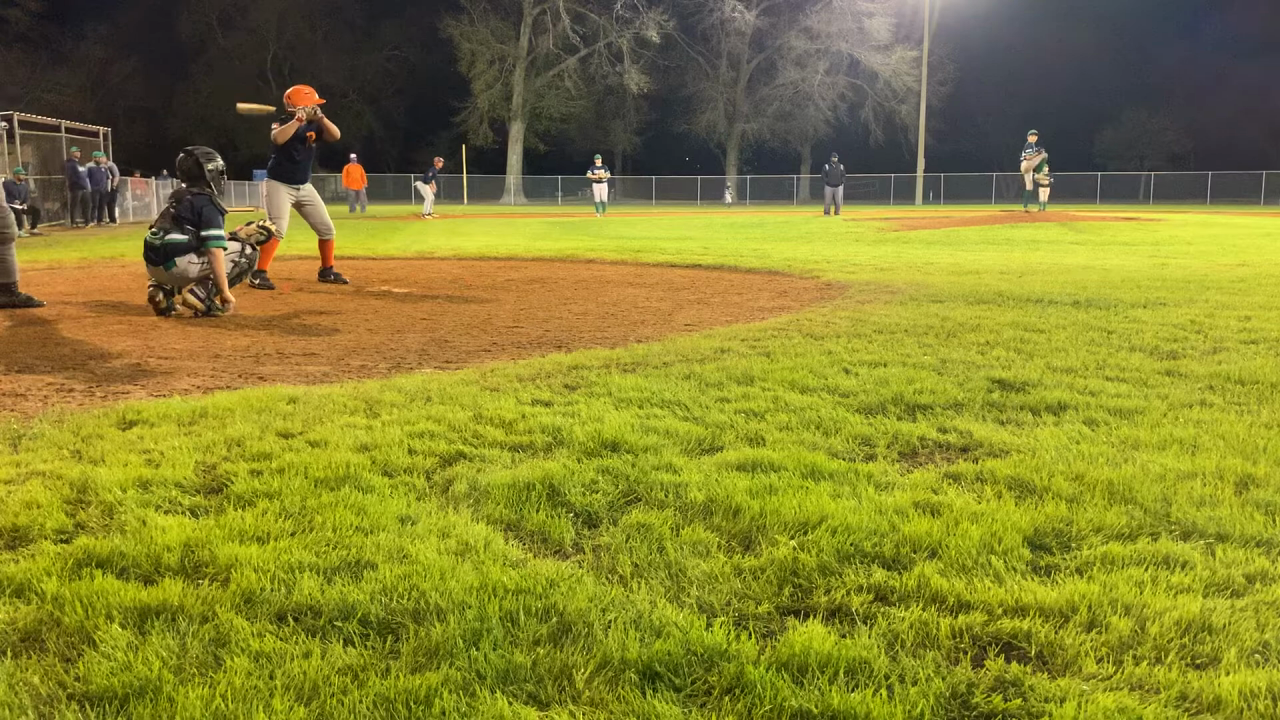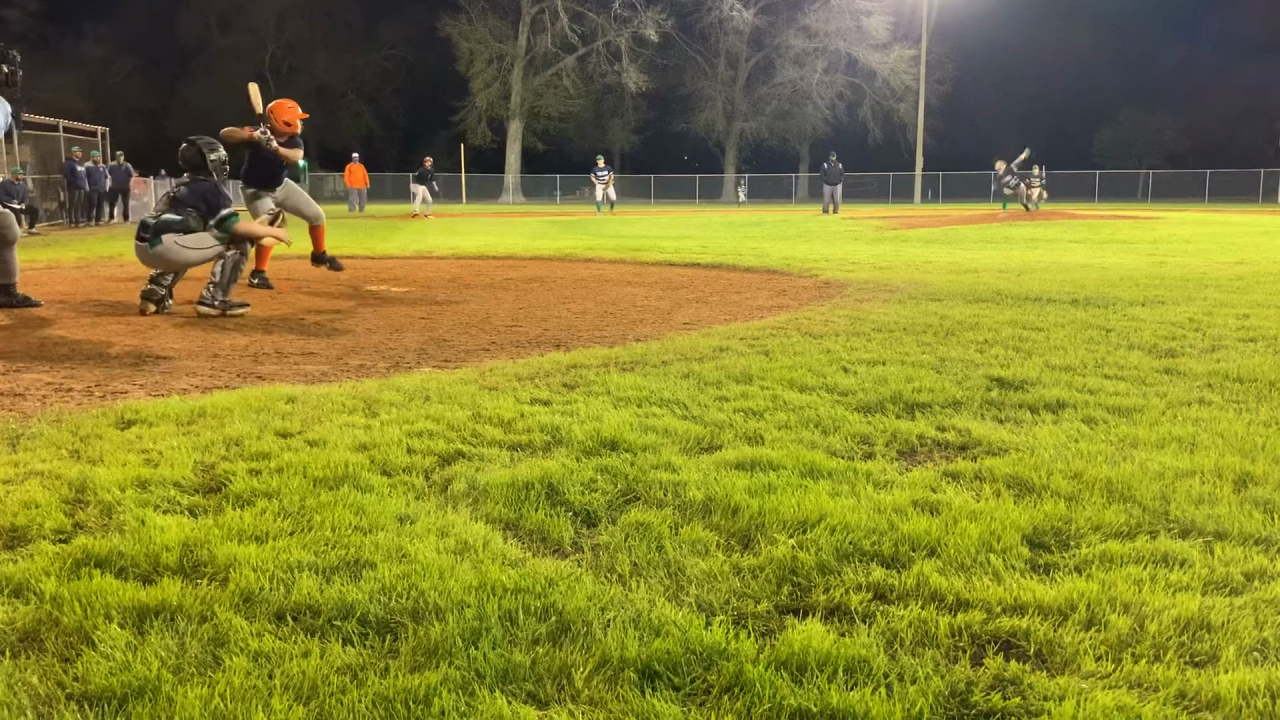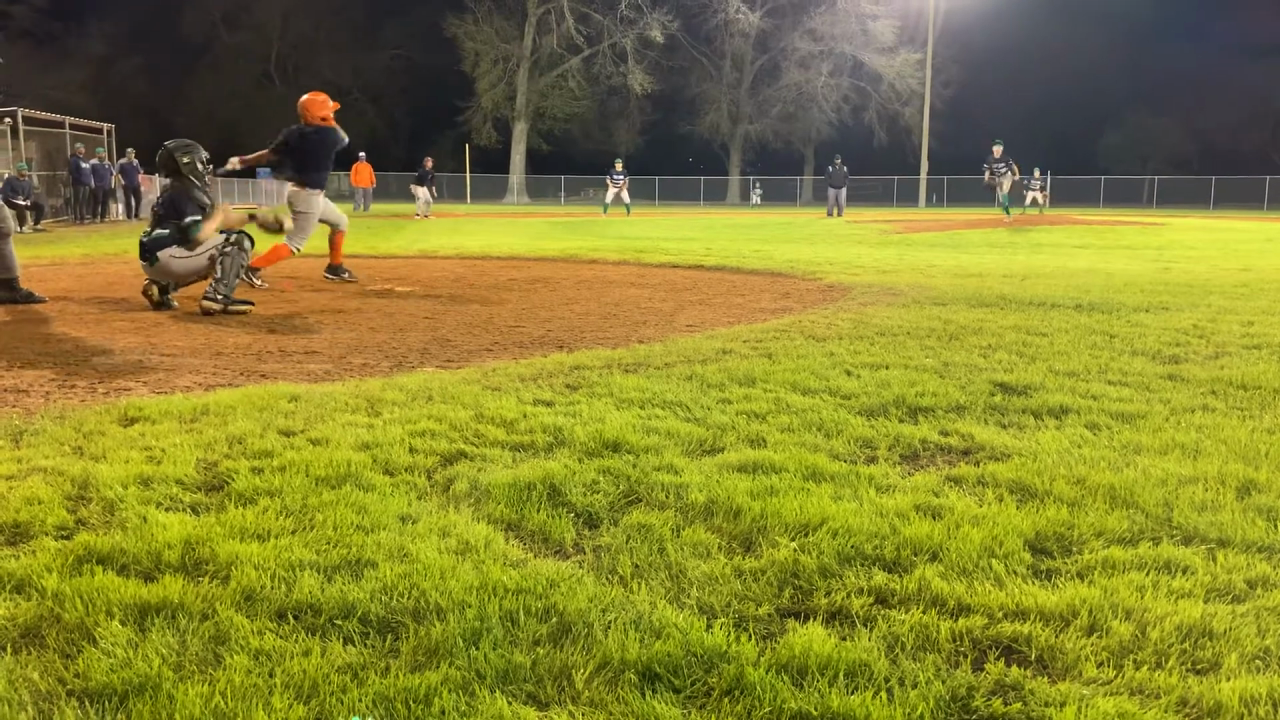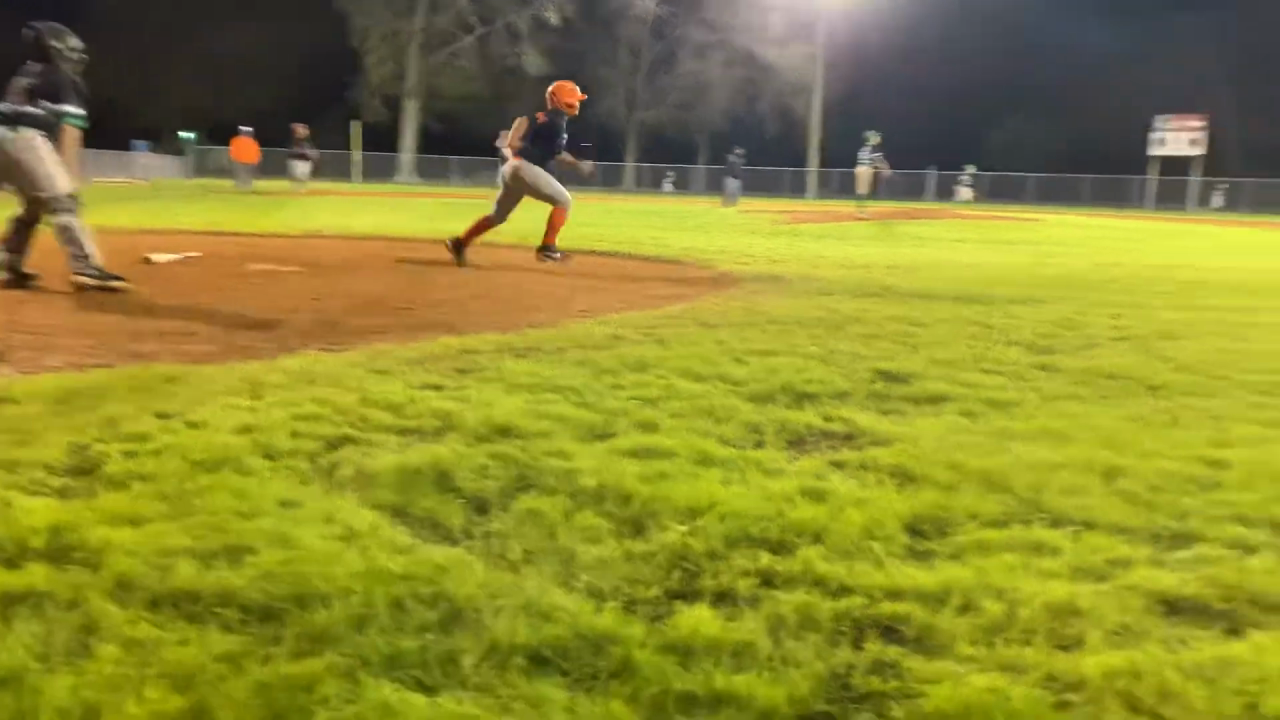
dt=1s
person 1, frame 1
left shoulder: (181, 197)
right shoulder: (208, 202)
right elbow: (214, 249)
left wrist: (235, 236)
right wrist: (225, 292)
left hip: (154, 265)
right hip: (174, 265)
right knee: (247, 252)
left ankle: (163, 291)
right ankle: (201, 295)
person 1, frame 2
left shoulder: (186, 186)
right shoulder: (208, 188)
left elbow: (210, 229)
right elbow: (237, 226)
left wrist: (259, 228)
right wrist: (273, 231)
left hip: (146, 247)
right hip: (164, 246)
left knee: (185, 245)
right knee: (238, 242)
left ankle: (155, 294)
right ankle: (214, 301)
person 1, frame 3
left shoulder: (187, 188)
right shoulder: (185, 193)
left elbow: (218, 216)
right elbow: (199, 235)
left wrist: (248, 218)
right wrist: (218, 217)
left hip: (156, 260)
right hip: (165, 258)
left knee: (213, 262)
right knee: (239, 241)
left ankle: (161, 286)
right ankle: (218, 297)
person 1, frame 4
left shoulder: (30, 73)
right shoulder: (64, 78)
right elbow: (69, 129)
right wrist: (68, 172)
right hip: (26, 137)
left knee: (36, 204)
right knee: (61, 202)
right ankle: (88, 270)
person 2, frame 1
left shoulder: (314, 125)
right shoulder: (282, 123)
left elbow: (336, 136)
right elbow: (278, 138)
left wrist: (320, 117)
right wrist: (298, 119)
left hip: (304, 186)
right hip: (279, 185)
left knee: (327, 229)
right knee: (278, 229)
left ankle: (327, 271)
right ankle: (259, 274)
person 2, frame 2
left shoulder: (294, 141)
right shoulder: (258, 134)
left elbow: (296, 157)
right elbow: (225, 134)
left wrist: (275, 147)
right wrist: (252, 136)
left hip: (281, 186)
right hip: (256, 191)
left knee: (316, 215)
left ankle: (320, 255)
right ankle: (258, 274)
person 2, frame 3
left shoulder: (293, 133)
right shoulder: (331, 136)
left elbow: (269, 156)
right elbow: (344, 140)
left wrist: (241, 161)
right wrist: (331, 123)
left hip: (300, 190)
right hip: (309, 195)
left knee: (340, 222)
right knee: (294, 243)
left ankle: (335, 268)
right ankle: (253, 269)
person 2, frame 4
left shoulder: (559, 123)
right shoulder: (552, 119)
left elbow: (557, 153)
right elbow: (522, 120)
left wrist: (578, 164)
right wrist: (508, 145)
left hip: (524, 169)
right hip: (523, 168)
left knee: (499, 216)
right knee: (564, 202)
left ankle: (460, 244)
right ankle: (547, 247)
